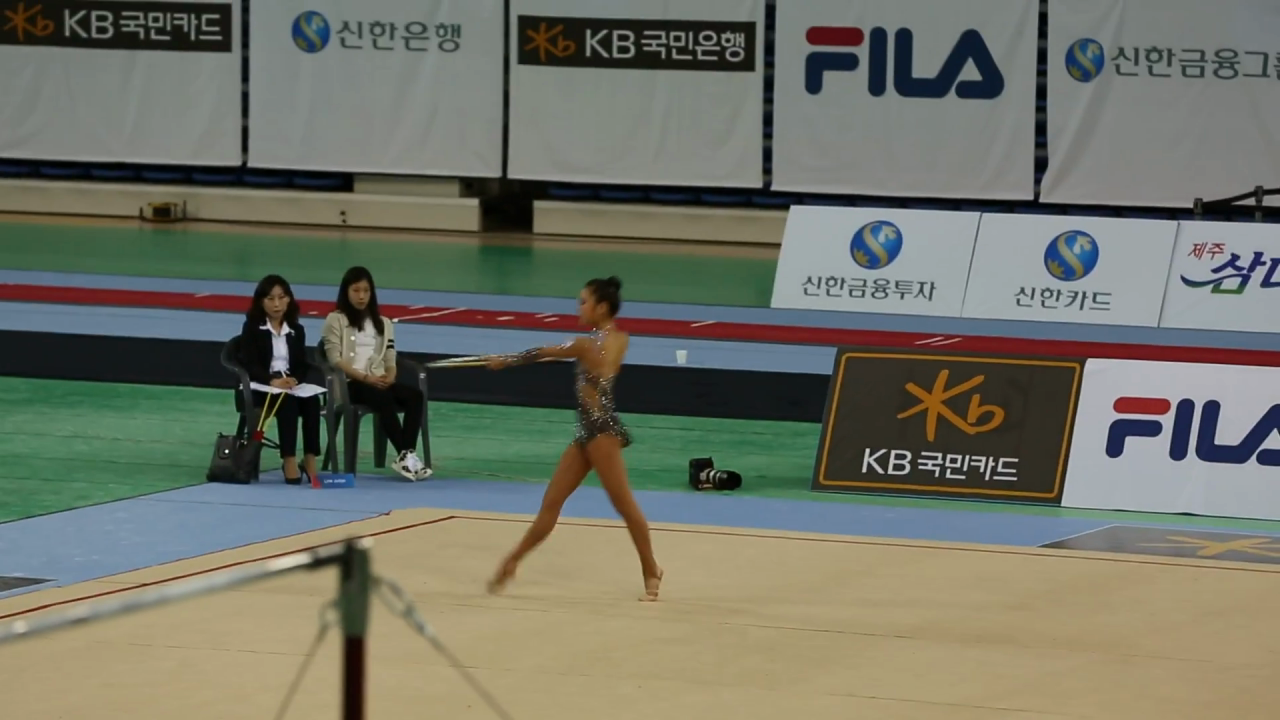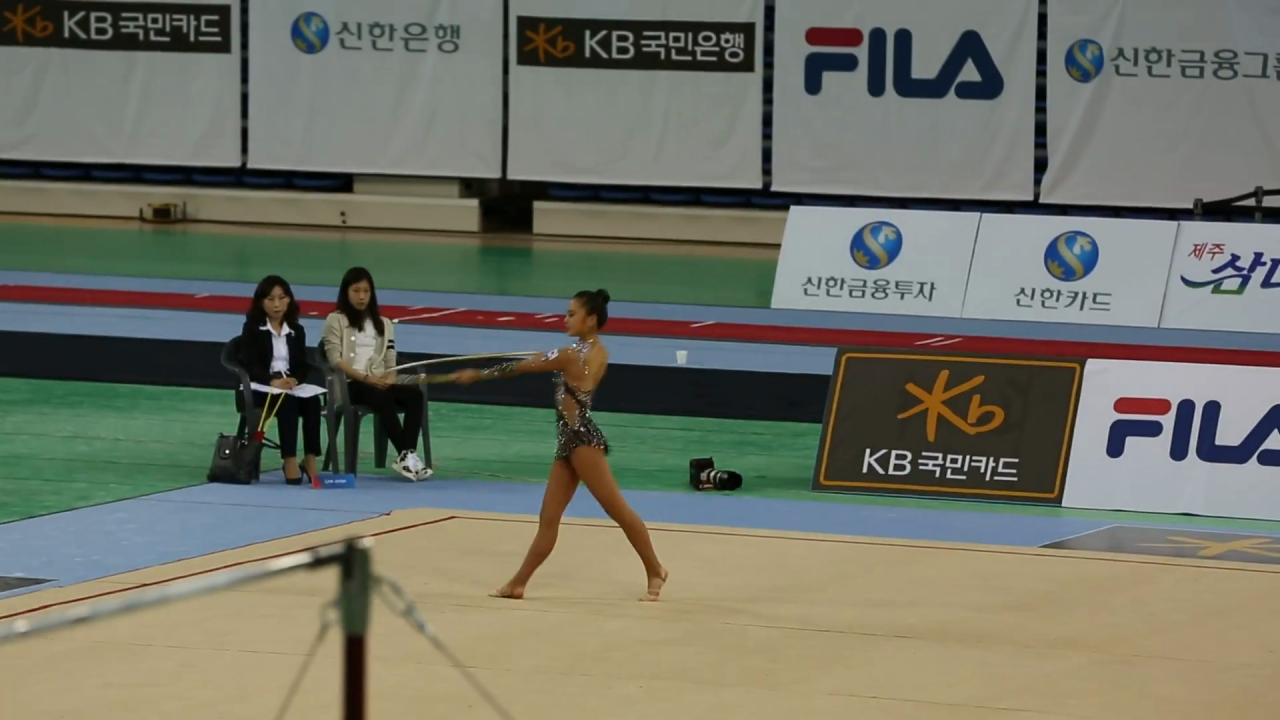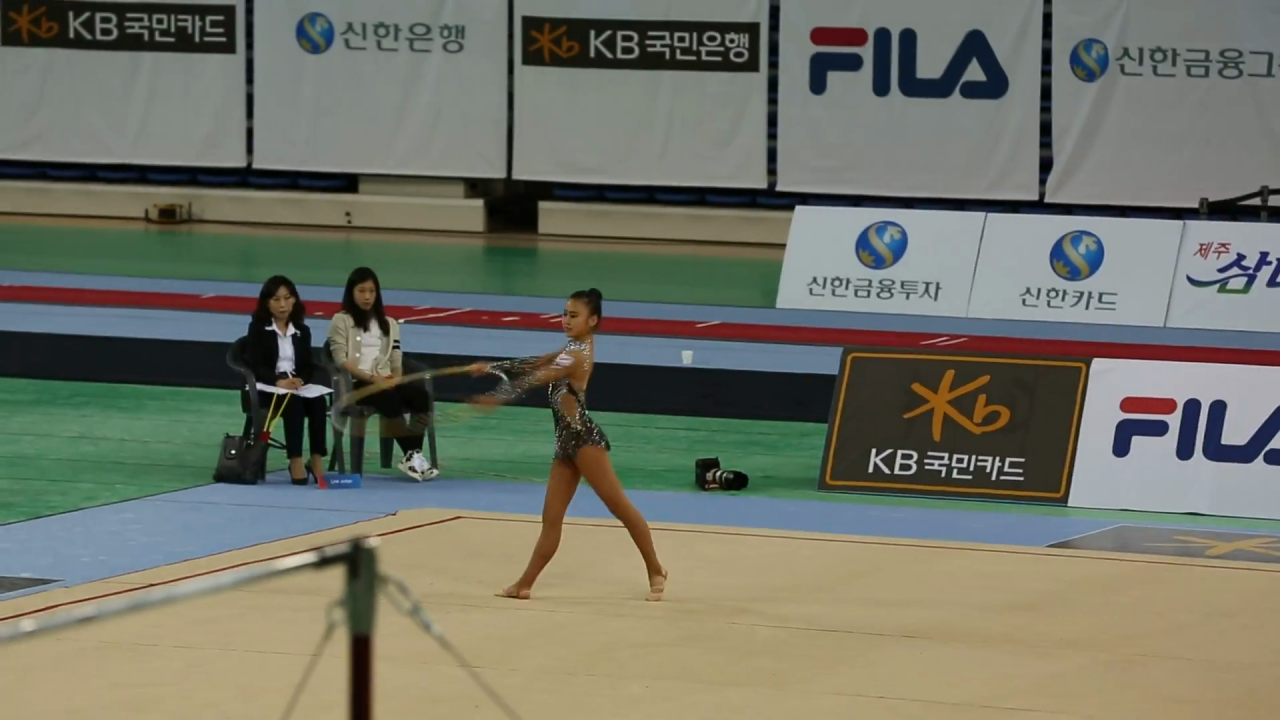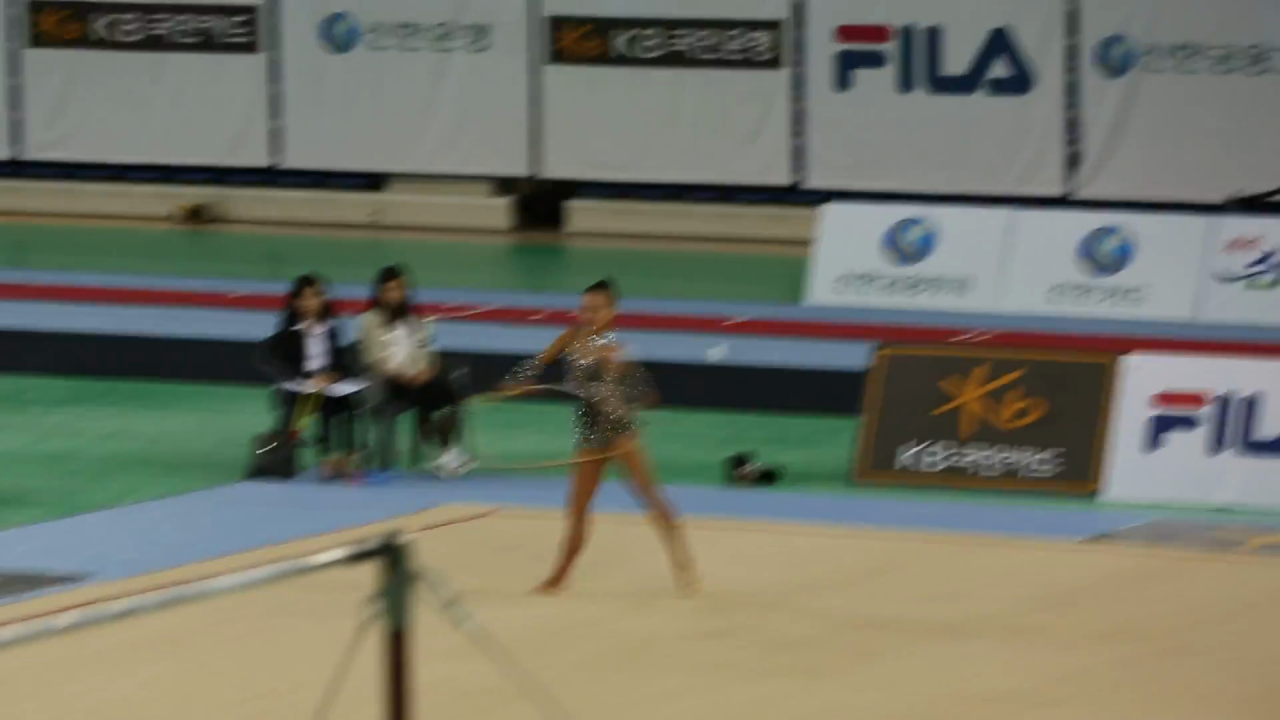
dt=0.1s
person 1, frame 1
left shoulder: (587, 343)
right shoulder: (620, 340)
left elbow: (542, 353)
left wrist: (504, 360)
left hip: (601, 429)
right hip: (590, 429)
left knee: (624, 504)
right knee: (551, 504)
left ankle: (651, 573)
right ankle: (511, 563)
person 1, frame 2
left shoulder: (570, 355)
right shoulder: (597, 351)
left elbow: (523, 365)
left wrist: (478, 374)
left hip: (581, 439)
right hip: (572, 439)
left knee: (617, 509)
right knee: (548, 518)
left ankle: (654, 571)
right ankle: (518, 582)
person 1, frame 3
left shoulder: (576, 356)
right shoulder: (580, 348)
left elbow: (537, 378)
right elbow: (537, 363)
left wrist: (498, 397)
right wrist: (490, 367)
left hip: (584, 437)
right hip: (567, 440)
left knee: (619, 506)
right knee: (551, 517)
left ankle: (655, 570)
right ankle: (525, 583)
person 1, frame 4
left shoulder: (612, 347)
right shoulder: (572, 337)
left elbow: (633, 380)
right elbow: (539, 363)
right wrist: (517, 380)
left hip: (615, 425)
right hip: (589, 430)
left knee: (650, 495)
right knee: (576, 507)
left ankle: (682, 564)
right ankle: (557, 577)
person 2, frame 1
left shoulder: (383, 323)
right shoulder: (335, 320)
left elbow: (390, 359)
right elbow: (335, 359)
left wrist: (390, 376)
right wrist: (366, 377)
left hip: (380, 381)
right hip: (350, 383)
left knee: (415, 394)
right knee: (384, 399)
left ankle: (408, 453)
right ankle: (404, 455)
person 2, frame 2
left shoulder: (383, 323)
right shoulder: (335, 320)
left elbow: (390, 359)
right elbow: (335, 360)
left wrist: (390, 376)
right wrist: (366, 378)
left hip: (380, 382)
right hip: (350, 383)
left knee: (415, 395)
right knee: (384, 400)
left ankle: (408, 453)
right ankle: (405, 455)
person 2, frame 3
left shoulder: (388, 323)
right shoulder: (341, 321)
left elbow: (396, 358)
right elbow: (342, 359)
left wrist: (395, 376)
right wrist: (372, 378)
left hip: (387, 382)
right hip: (356, 383)
left knee: (421, 394)
right knee: (390, 399)
left ankle: (416, 452)
right ankle: (411, 455)
person 2, frame 4
left shoulder: (414, 322)
right shoulder: (369, 320)
left elbow: (424, 356)
right elbow: (371, 359)
left wrist: (425, 373)
right wrist: (402, 375)
left hip: (417, 379)
right hip: (386, 381)
left knee: (448, 391)
right knee: (423, 396)
left ankle: (449, 449)
right ankle: (444, 452)
person 3, frame 1
left shoulder: (296, 330)
right shoulder: (252, 328)
left elbow: (303, 365)
right elbow: (249, 364)
left wrist: (294, 379)
right wrist: (272, 381)
left hip: (291, 384)
right hip: (261, 386)
left knee: (312, 401)
right knee: (287, 403)
left ankle: (310, 459)
right ankle: (289, 460)
person 3, frame 2
left shoulder: (297, 330)
right shoulder: (252, 328)
left elbow: (303, 365)
right elbow: (249, 365)
left wrist: (294, 379)
right wrist: (272, 381)
left hip: (291, 385)
right hip: (261, 387)
left knee: (312, 402)
right knee: (288, 404)
left ankle: (310, 459)
right ankle: (289, 460)
person 3, frame 3
left shoulder: (302, 331)
right shoulder: (258, 329)
left elbow: (308, 364)
right elbow: (255, 366)
left wrist: (299, 380)
right wrist: (279, 382)
left hip: (298, 387)
right hip: (268, 388)
left knee: (318, 403)
right knee: (292, 402)
left ankle: (317, 459)
right ankle: (295, 460)
person 3, frame 4
left shoulder: (330, 328)
right shoulder: (289, 328)
left elbow: (339, 361)
right elbow: (283, 362)
left wrist: (331, 377)
right wrist: (310, 379)
left hip: (327, 382)
right hip: (298, 385)
left knee: (346, 399)
right knee: (324, 400)
left ankle: (347, 455)
right ankle: (328, 456)
